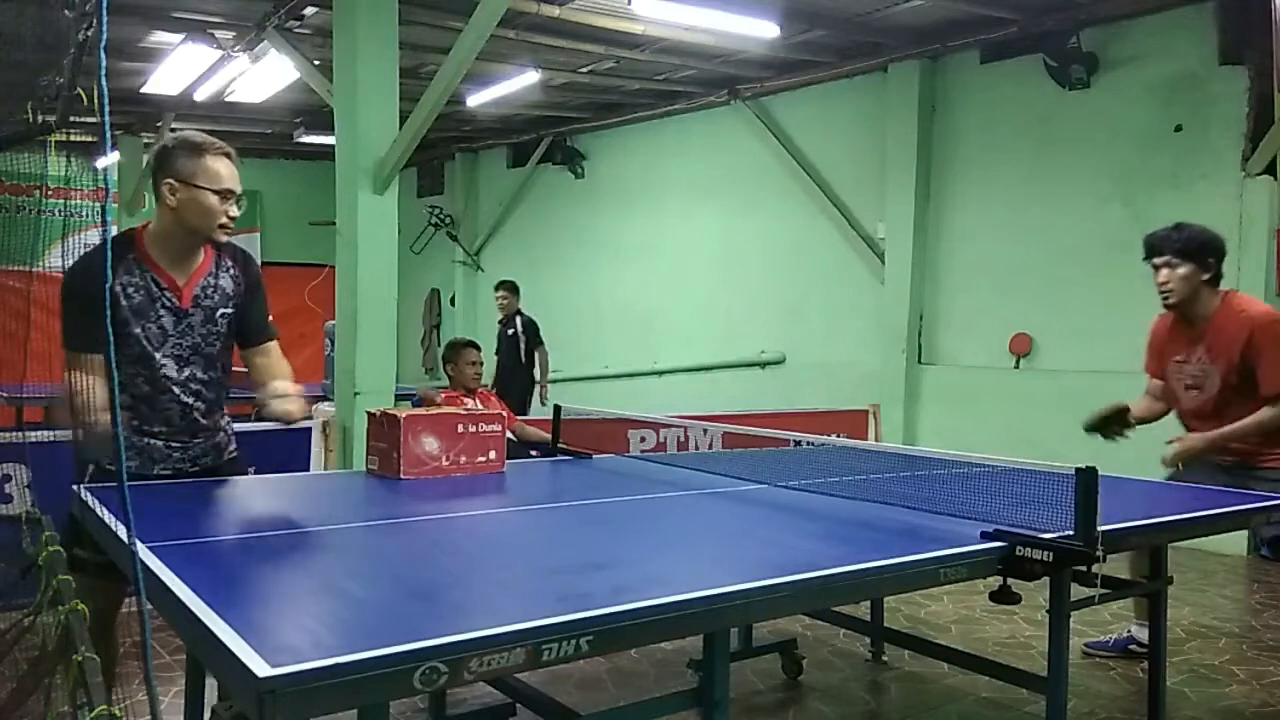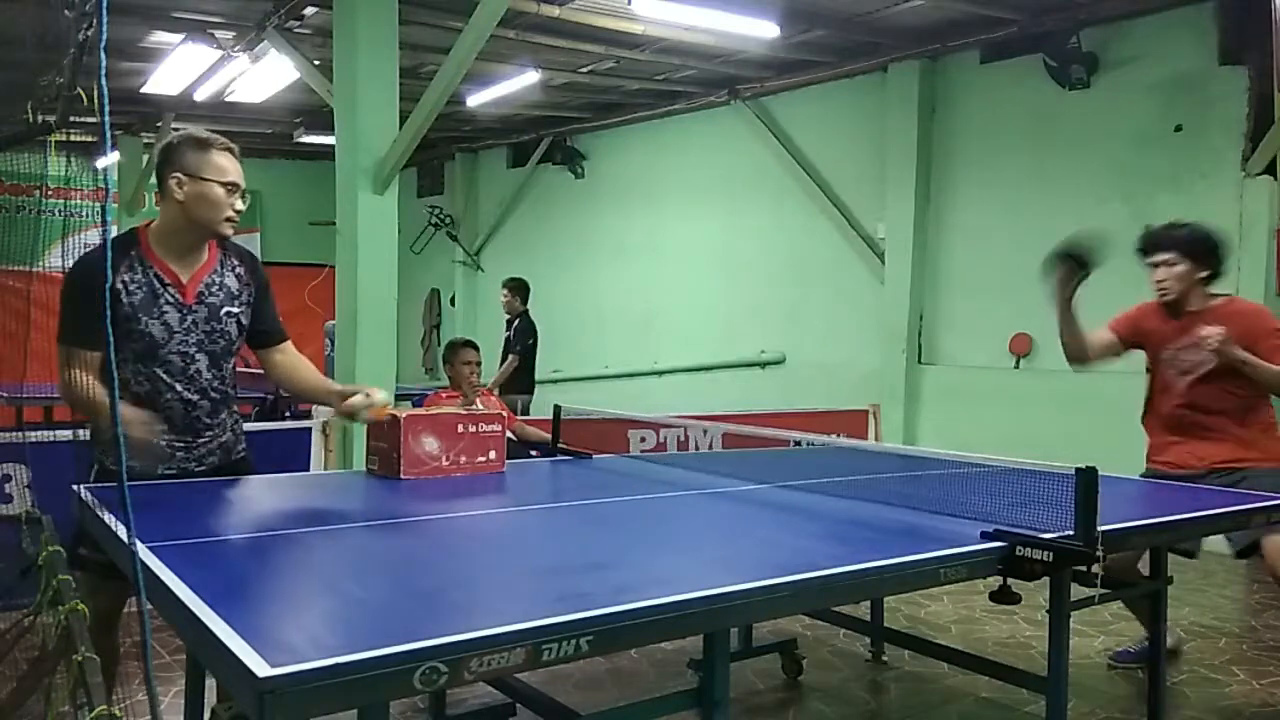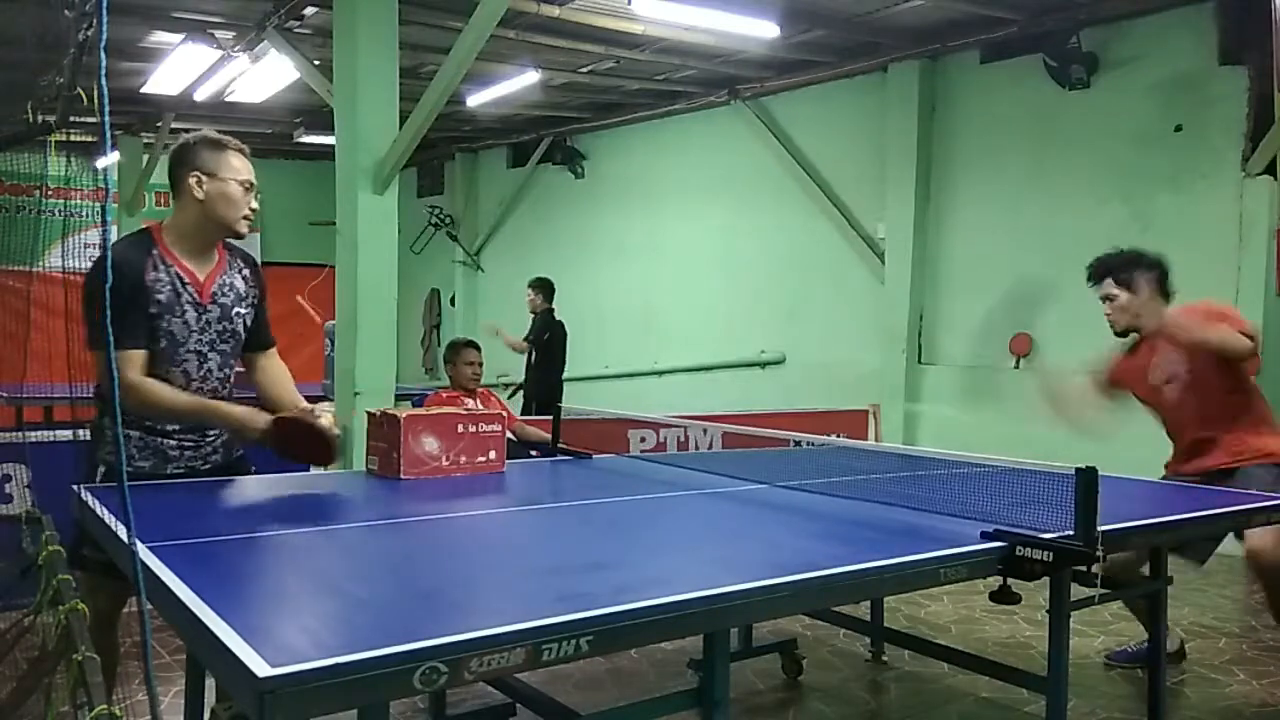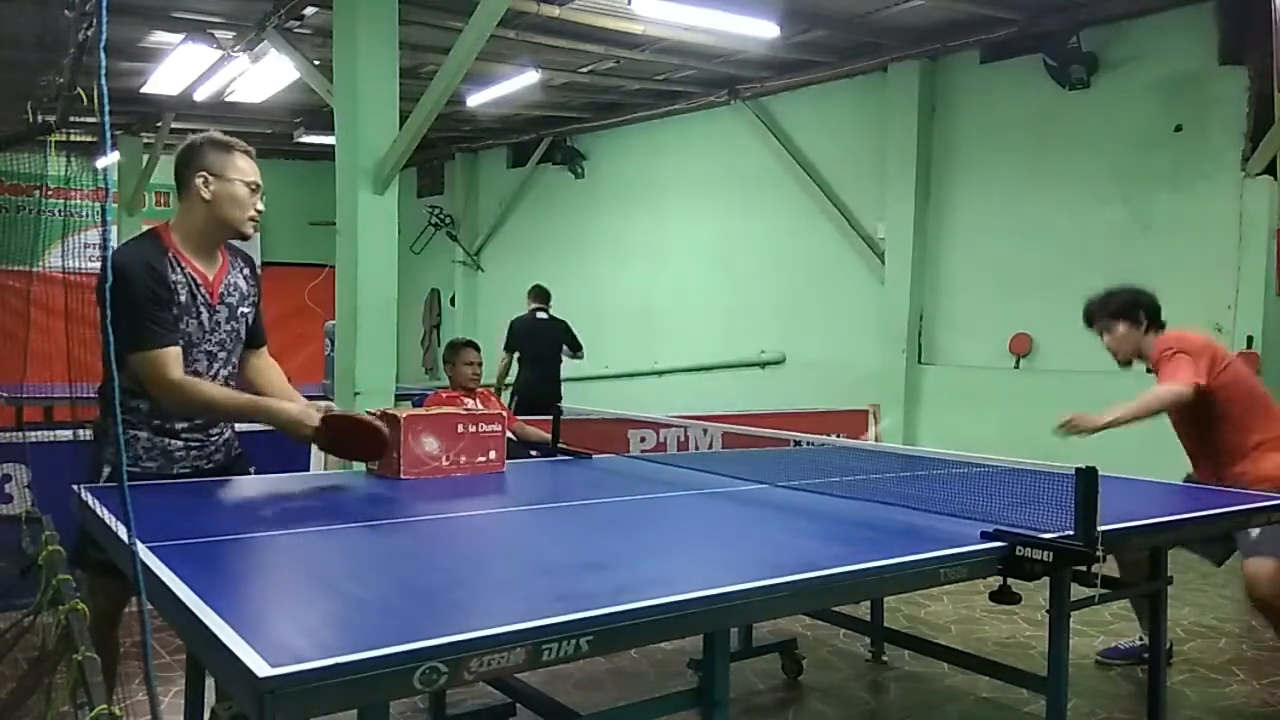
dt=1s
person 1, frame 1
left shoulder: (239, 268)
right shoulder: (99, 272)
left elbow: (263, 352)
right elbow: (86, 374)
left wrist: (280, 391)
right wrist: (93, 415)
left hip: (214, 464)
right hip: (123, 469)
right knee: (96, 607)
person 1, frame 2
left shoulder: (244, 269)
right shoulder: (102, 269)
left elbow: (279, 356)
right elbow: (78, 370)
left wrist: (339, 395)
right wrist: (118, 415)
left hip: (221, 464)
right hip: (131, 469)
right knee: (101, 606)
person 1, frame 3
left shoulder: (245, 271)
right shoulder: (124, 268)
left elbow: (262, 359)
right elbow: (123, 382)
left wrist: (301, 413)
right wrist: (229, 416)
left hip: (221, 465)
right hip: (135, 468)
right knee: (101, 605)
person 1, frame 4
left shoulder: (244, 270)
right shoulder: (136, 267)
right elbow: (167, 385)
left wrist: (302, 408)
right wrist: (273, 414)
left hip: (220, 462)
right hip: (140, 468)
right knee: (103, 606)
person 2, frame 1
right shoulder: (1166, 328)
right elbow: (1156, 398)
left wrist: (1209, 441)
right wrist: (1124, 415)
right hip: (1206, 459)
right ankle: (1142, 635)
person 2, frame 2
right shoulder: (1148, 318)
right elbow: (1080, 353)
left wrist: (1232, 354)
right wrist: (1064, 297)
right hip: (1172, 471)
right knee: (1114, 559)
right ankle: (1160, 639)
person 2, frame 3
left shoulder: (1206, 317)
right shoulder: (1132, 357)
left elbow: (1245, 350)
left wrist: (1166, 320)
right hip: (1190, 473)
right knee: (1114, 564)
right ankle: (1165, 642)
person 2, frame 4
left shoulder: (1174, 348)
right shoulder: (1168, 356)
left elbow: (1178, 391)
left wrist: (1103, 419)
right hip: (1216, 477)
right ankle: (1152, 642)
